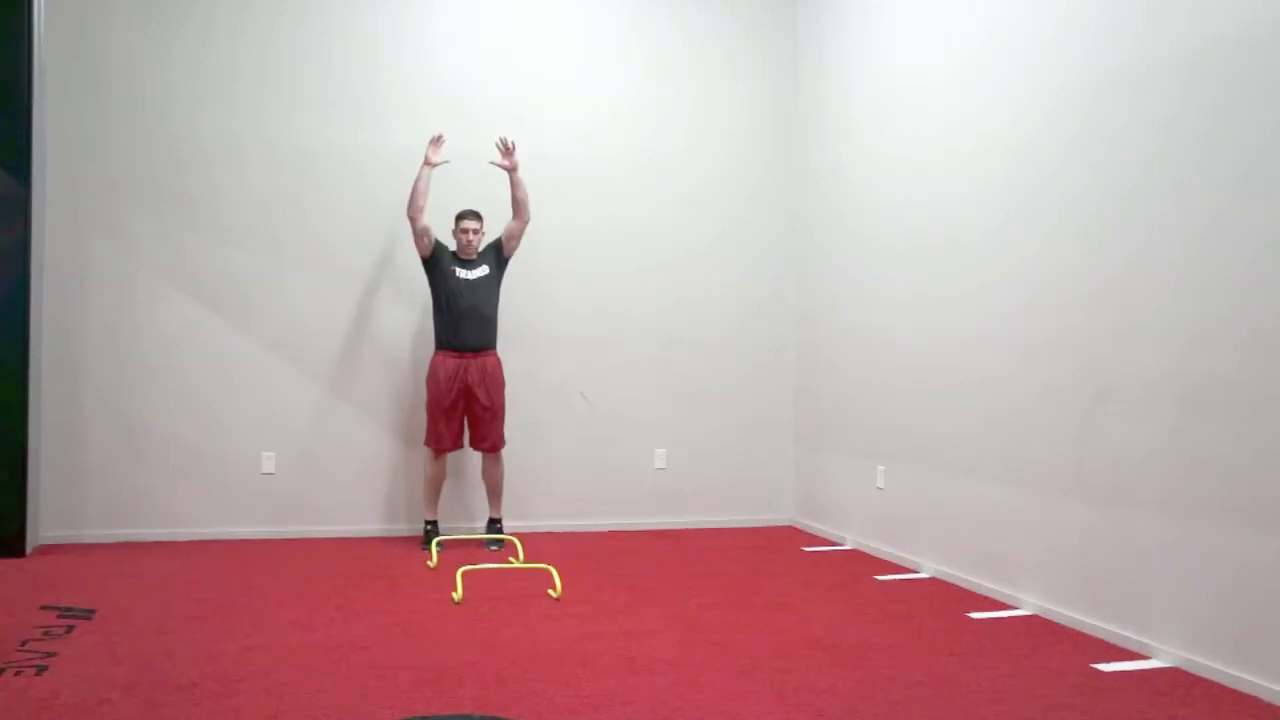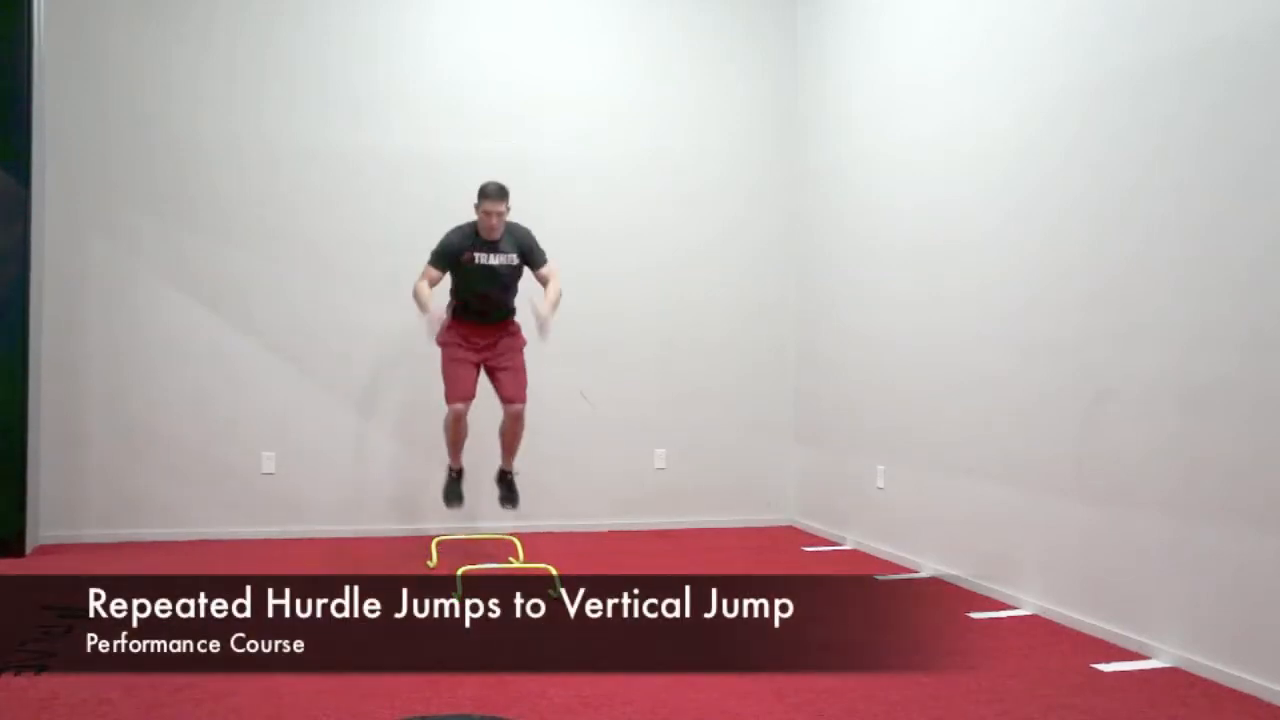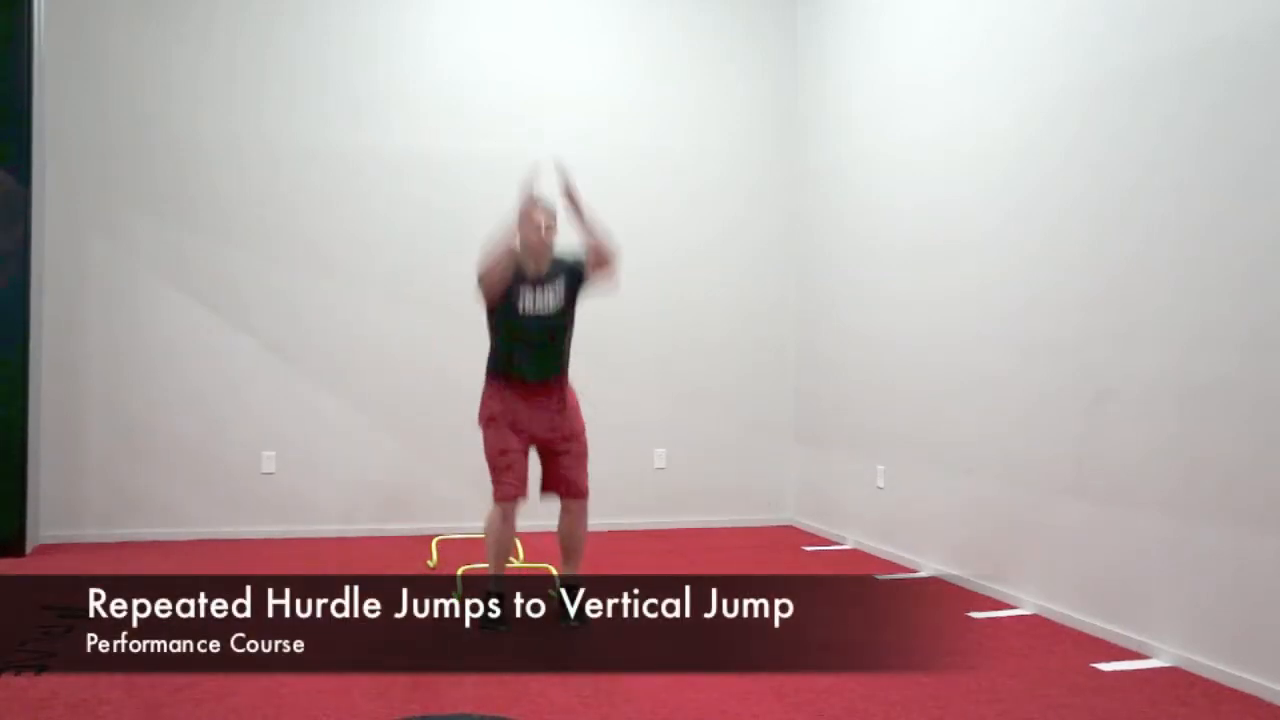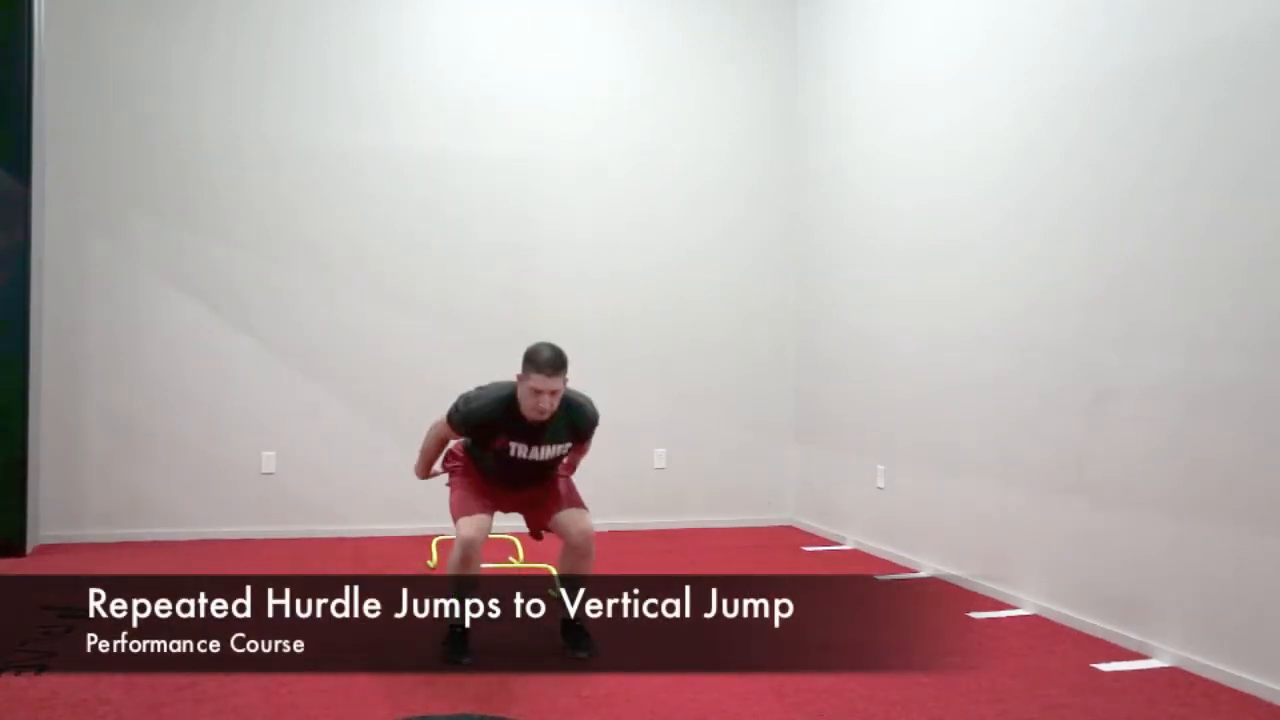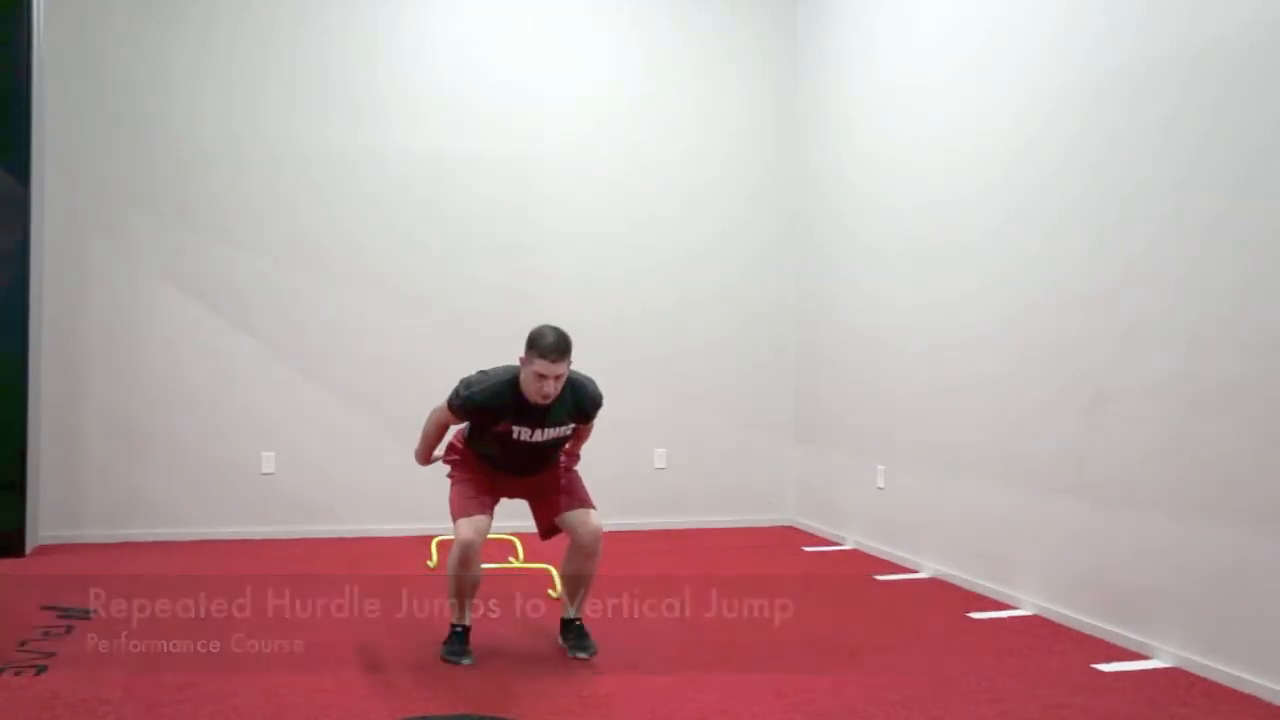
dt=1s
person 1, frame 1
left shoulder: (495, 258)
right shoulder: (438, 260)
left elbow: (521, 218)
right elbow: (416, 217)
left wrist: (513, 172)
right wrist: (427, 167)
left hip: (486, 365)
right hip: (446, 365)
left knee: (492, 449)
right knee: (438, 449)
left ankle: (495, 522)
right ankle: (430, 524)
person 1, frame 2
left shoulder: (522, 239)
right shoulder: (456, 240)
left elbow: (551, 280)
right elbow: (423, 283)
left wrist: (546, 309)
right wrist: (431, 312)
left hip: (504, 333)
right hip: (461, 333)
left knee: (515, 409)
right knee: (458, 408)
left ankle: (506, 473)
right ankle: (455, 470)
person 1, frame 3
left shoulder: (569, 271)
right shoulder: (501, 277)
left elbow: (606, 260)
right elbow: (488, 276)
left wrist: (578, 212)
right wrist: (518, 220)
left hip: (556, 400)
right hip: (507, 401)
left knee: (575, 500)
right knee: (508, 500)
left ankle: (571, 588)
right ankle: (495, 593)
person 1, frame 4
left shoulder: (580, 412)
right shoulder: (484, 406)
right elbow: (441, 432)
left wrist: (565, 470)
right wrist: (423, 468)
left hip: (542, 480)
right hip: (479, 476)
left knee: (582, 534)
right knee: (470, 537)
left ankle: (571, 623)
right ankle: (458, 629)
person 1, frame 5
left shoulder: (584, 394)
right shoulder: (485, 391)
right elbow: (441, 416)
left wrist: (571, 454)
right wrist: (423, 455)
left hip: (546, 466)
right hip: (480, 464)
left knee: (590, 532)
right knee: (468, 539)
left ankle: (571, 621)
right ankle: (459, 627)
